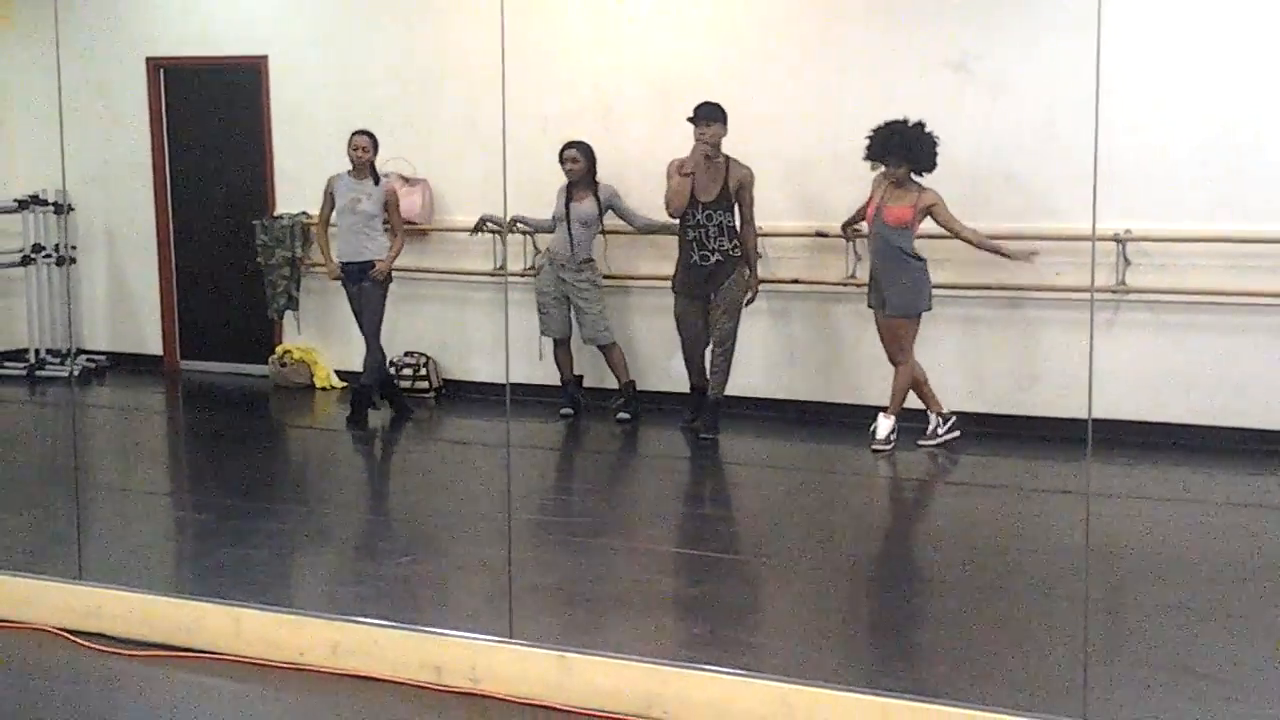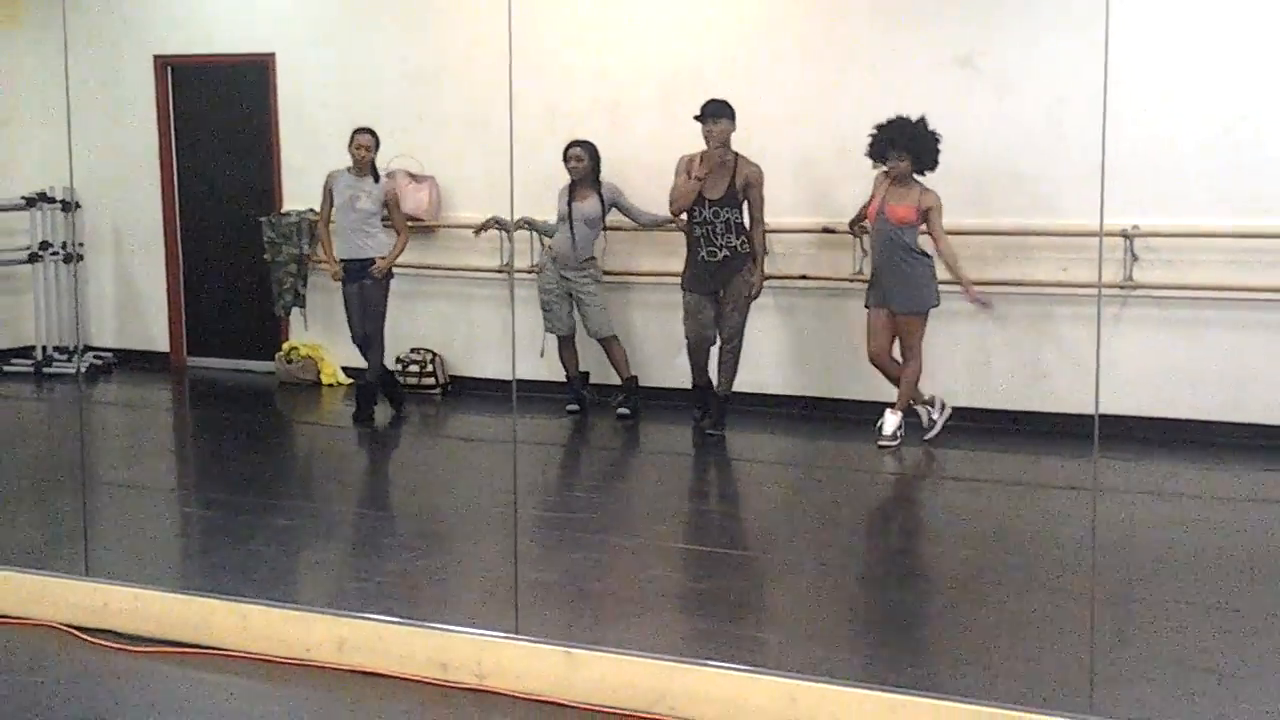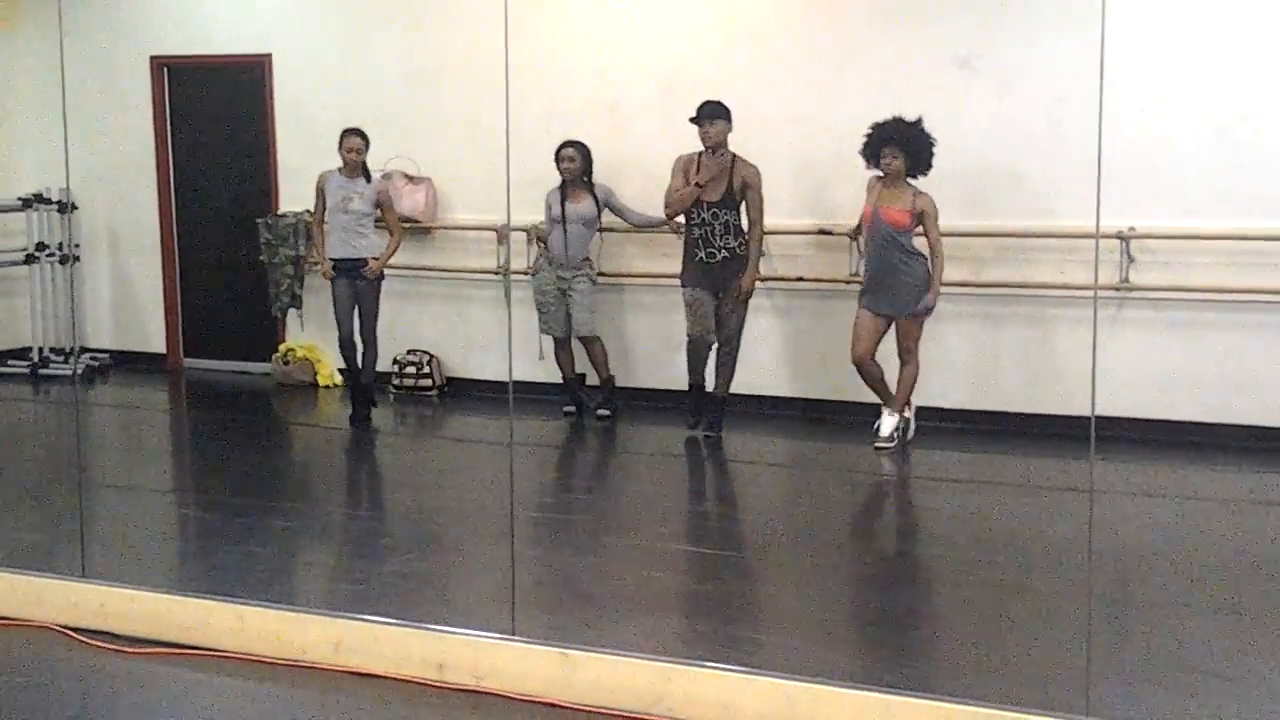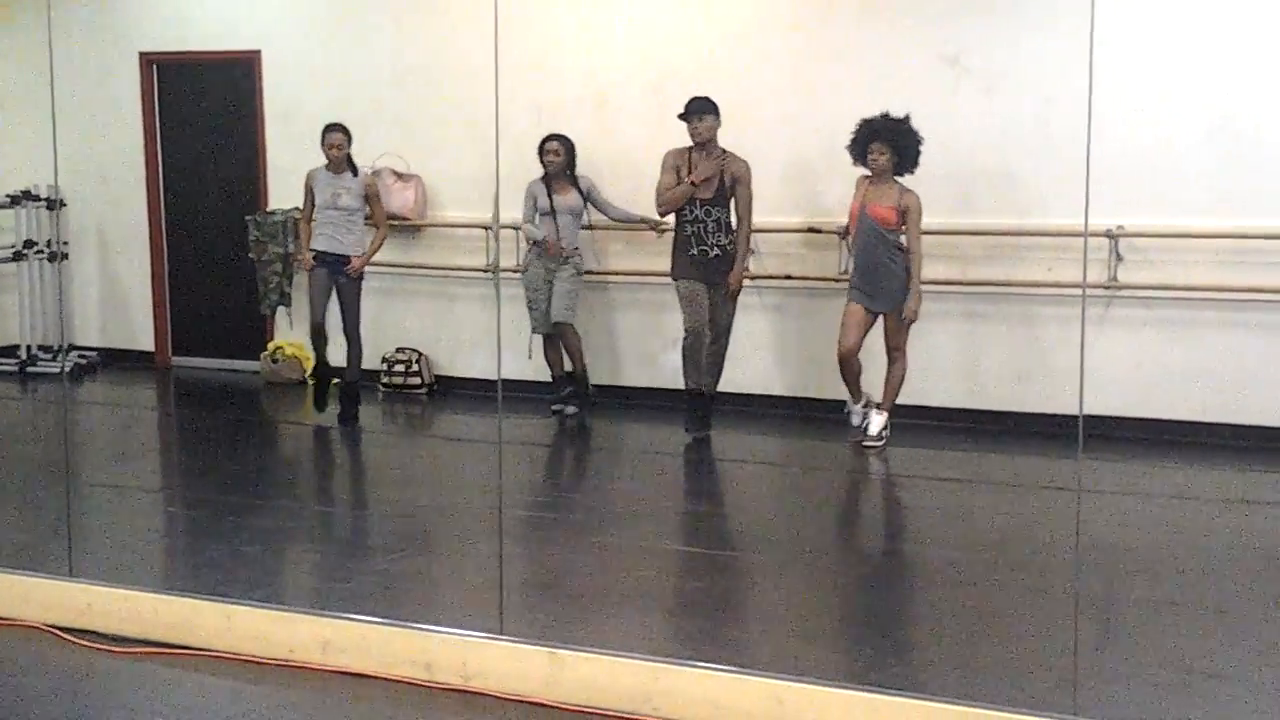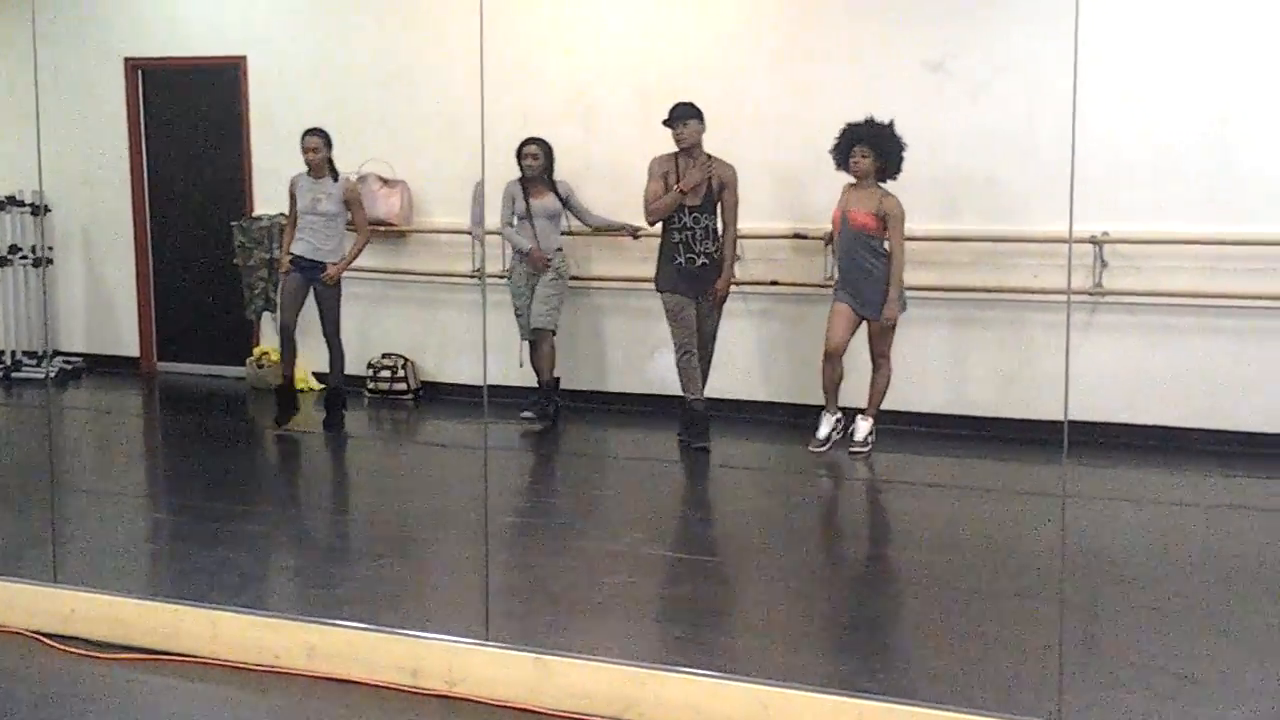
dt=0.2s
person 1, frame 1
left shoulder: (740, 173)
right shoulder: (678, 167)
left elbow: (747, 225)
right elbow: (674, 209)
left wrist: (753, 272)
right wrist: (691, 167)
left hip: (728, 268)
right hip: (690, 267)
left knee: (722, 341)
right knee: (692, 339)
left ankle: (711, 409)
right ankle: (697, 394)
person 1, frame 2
left shoulder: (749, 171)
right shoulder: (688, 164)
left elbow: (757, 223)
right elbow: (675, 208)
left wrist: (759, 269)
right wrist: (703, 171)
left hip: (737, 265)
right hip: (699, 263)
left knee: (730, 337)
right knee: (697, 335)
left ankle: (719, 405)
right ankle: (701, 389)
person 1, frame 3
left shoulder: (746, 172)
right shoulder: (685, 164)
left elbow: (755, 225)
right elbow: (671, 210)
left wrist: (752, 270)
right wrist: (702, 178)
left hip: (734, 265)
right hip: (697, 265)
left knee: (729, 339)
right knee: (699, 334)
left ankle: (716, 407)
right ankle: (696, 391)
person 1, frame 4
left shoulder: (737, 167)
right shoulder: (675, 159)
left elbow: (744, 221)
right elbow: (663, 206)
left wrist: (739, 266)
right wrist: (697, 177)
left hip: (724, 261)
right hip: (688, 259)
left knee: (718, 336)
right knee: (696, 329)
left ankle: (705, 403)
right ankle: (693, 399)
person 1, frame 5
left shoulder: (723, 172)
right shoulder: (661, 166)
left elbow: (729, 226)
right elbow: (652, 214)
left wrist: (727, 272)
right wrist: (686, 185)
left hip: (710, 268)
right hip: (674, 268)
left knee: (704, 344)
right knee: (685, 344)
left ankle: (691, 414)
right ankle: (697, 418)
person 2, frame 1
left shoulder: (925, 197)
right shoulder: (880, 184)
left elbow: (962, 231)
left wrist: (1007, 251)
right wrist: (848, 224)
left hip: (907, 282)
right hip: (880, 282)
left knee: (902, 357)
right knee: (898, 357)
left ankle: (887, 422)
right ankle: (940, 417)
person 2, frame 2
left shoulder: (926, 198)
right shoulder: (882, 182)
left elbow: (941, 244)
left wrist: (966, 285)
right wrist: (855, 222)
left hip: (912, 281)
right hip: (881, 281)
left knee: (910, 354)
right knee: (877, 354)
left ankle: (895, 416)
right ankle: (927, 405)
person 2, frame 3
left shoulder: (921, 201)
right shoulder: (874, 186)
left elbow: (936, 248)
left wrist: (934, 290)
right wrist: (859, 229)
left hip: (909, 285)
right hip: (875, 286)
left knee: (908, 356)
right knee: (860, 355)
left ankle: (893, 418)
right ankle: (895, 405)
person 2, frame 4
left shoulder: (907, 199)
right shoulder: (862, 185)
left elbow: (914, 249)
left wrist: (914, 294)
right wrist: (850, 230)
left hip: (895, 283)
right hip: (863, 283)
left knee: (895, 354)
right knee: (846, 349)
left ankle: (880, 416)
right ankle: (859, 402)
person 2, frame 5
left shoulder: (888, 203)
right shoulder: (847, 192)
left elbow: (897, 254)
left wrist: (893, 300)
right wrist: (835, 235)
left hip: (879, 288)
right hip: (848, 287)
left knee: (880, 359)
right knee: (832, 349)
left ankle: (866, 423)
right ankle: (831, 416)
person 3, frame 1
left shoulder: (384, 190)
right shoulder: (335, 183)
left elbow: (398, 233)
right elbow: (322, 226)
left wrist: (388, 262)
right wrist: (329, 261)
left hip: (374, 268)
right hip: (348, 268)
left knee: (371, 336)
right knee: (369, 336)
left ankle: (361, 401)
right ankle: (394, 396)
person 3, frame 2
left shoulder: (384, 189)
right shoulder: (334, 180)
left elbow: (402, 233)
right elbow: (323, 224)
left wrist: (389, 260)
right wrist: (331, 261)
left hip: (374, 265)
right hip: (348, 266)
left knee: (374, 334)
right knee: (358, 335)
left ankle: (366, 398)
right ankle: (389, 384)
person 3, frame 3
left shoulder: (376, 189)
right shoulder: (326, 181)
left elbow: (396, 233)
right elbow: (317, 224)
left wrist: (382, 262)
right wrist: (322, 259)
left hip: (366, 266)
right hip: (339, 266)
left knee: (368, 334)
right knee: (344, 334)
left ankle: (362, 402)
right ankle: (357, 379)
person 3, frame 4
left shoulder: (364, 182)
right shoulder: (313, 178)
left elbow: (382, 227)
right elbow: (306, 220)
left wrist: (364, 259)
right wrist: (304, 251)
left hip: (349, 262)
right hip: (321, 258)
left knee: (351, 330)
right knee: (316, 321)
left ankle: (349, 397)
right ankle: (322, 370)
person 3, frame 5
left shoulder: (345, 187)
right shoulder: (296, 183)
left elbow: (363, 233)
left wrist: (341, 266)
right wrist: (284, 255)
left hip: (326, 268)
right hip: (298, 262)
left knee: (331, 336)
right knee: (286, 326)
left ankle: (335, 405)
right ankle: (287, 392)
person 4, frame 1
left shoulder: (605, 192)
right shoulder: (563, 192)
left elbow: (636, 221)
left wrist: (670, 226)
right wrist: (520, 219)
left hip: (583, 272)
right hip: (551, 268)
left knee: (601, 335)
right knee: (560, 335)
left ankle: (628, 394)
right ankle: (571, 392)
person 4, frame 2
left shoulder: (608, 191)
right shoulder: (565, 192)
left elbow: (640, 217)
left wrist: (672, 219)
right wrist: (527, 222)
left hip: (585, 270)
right hip: (553, 266)
left knee: (603, 331)
right knee: (564, 332)
left ankle: (630, 389)
right ankle: (576, 389)
person 4, frame 3
left shoulder: (600, 192)
right shoulder: (553, 195)
left elbow: (631, 217)
right elbow: (547, 231)
left wrist: (666, 220)
right wrist: (540, 232)
left hip: (580, 270)
right hip: (547, 268)
left knee: (585, 331)
right knee: (559, 334)
left ankle: (608, 390)
right ankle: (572, 390)
person 4, frame 4
left shoulder: (583, 184)
right shoulder: (535, 187)
left elbow: (610, 211)
right elbow: (526, 225)
left wrist: (645, 219)
right wrist: (544, 237)
left hip: (569, 261)
right hip: (538, 261)
left knee: (561, 321)
right knee: (547, 329)
left ankle: (579, 381)
right ankle: (560, 385)
person 4, frame 5
left shoulder: (560, 188)
right shoulder: (513, 188)
left elbow: (588, 219)
right elbow: (506, 228)
left wrist: (622, 226)
right wrist: (529, 248)
left hip: (553, 265)
right hip: (522, 266)
left knee: (542, 327)
right knee: (532, 333)
left ankle: (546, 393)
right ankle: (547, 393)
